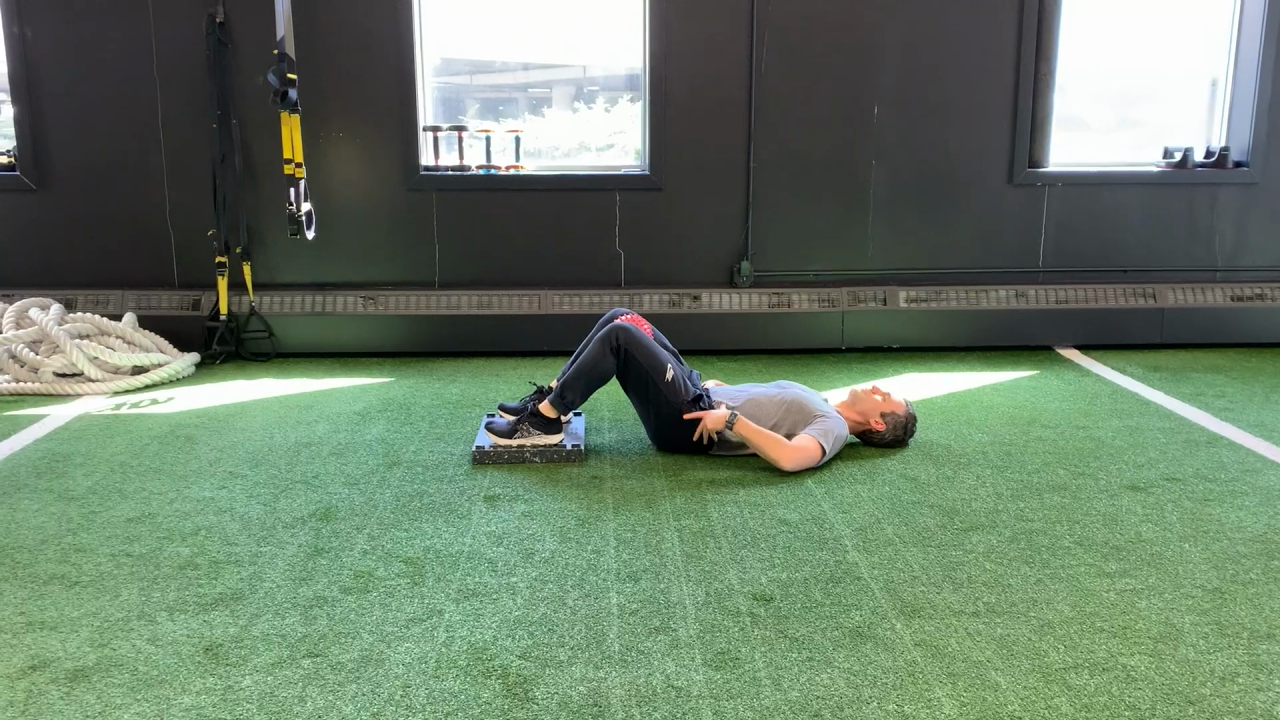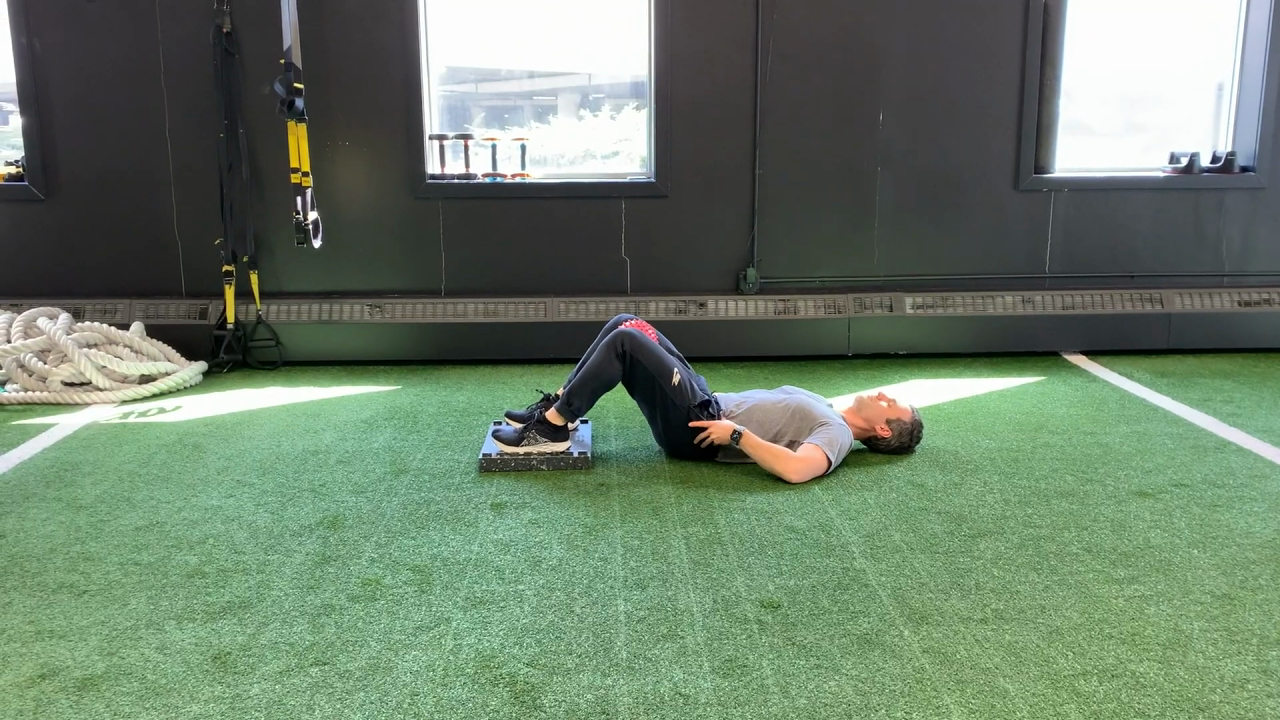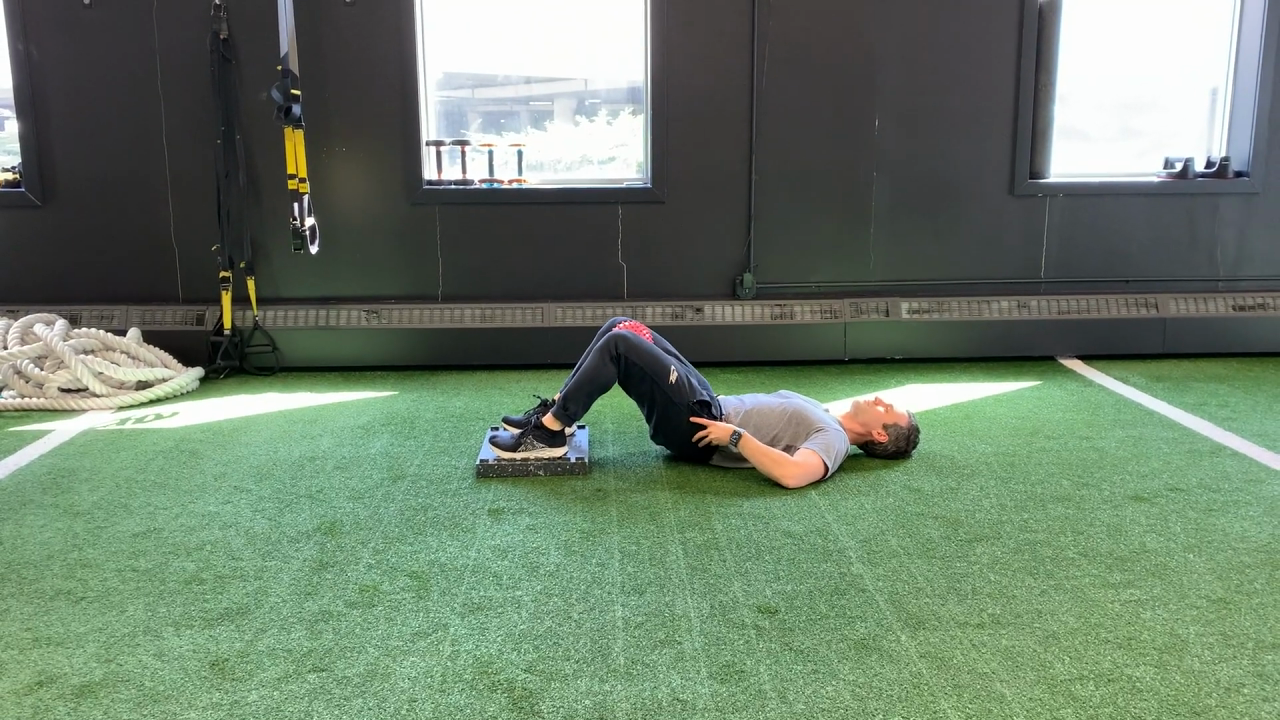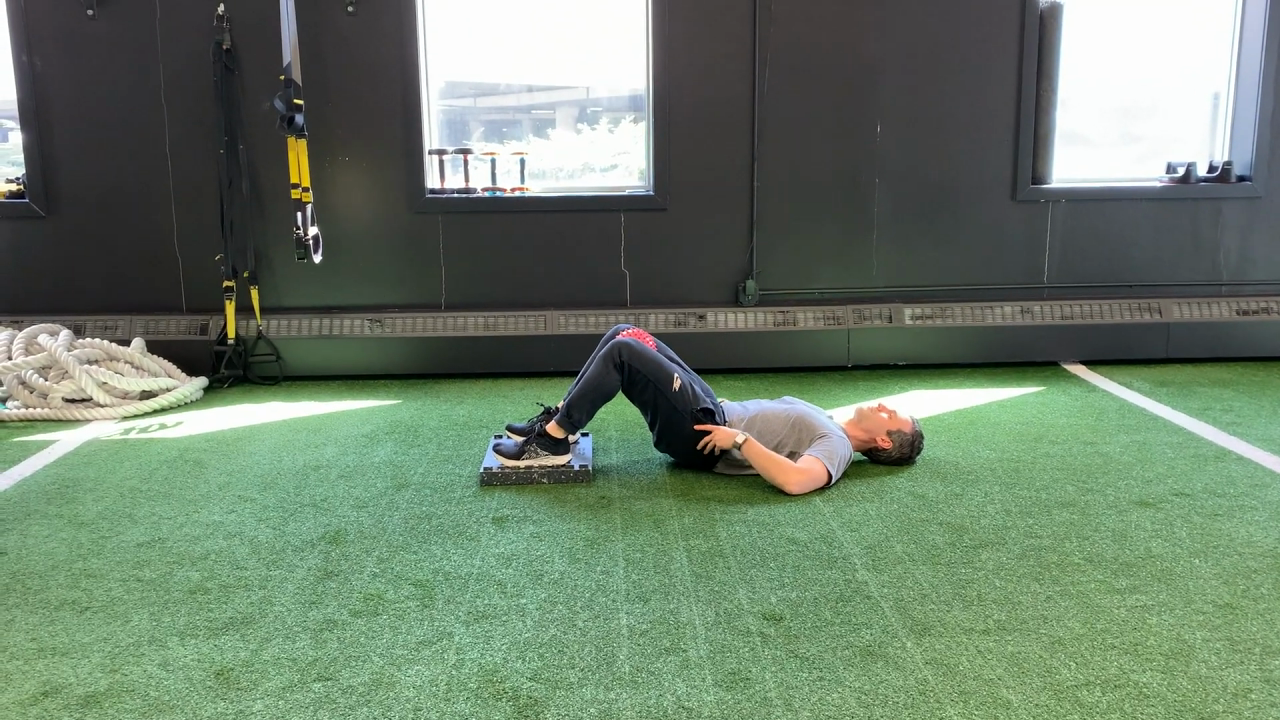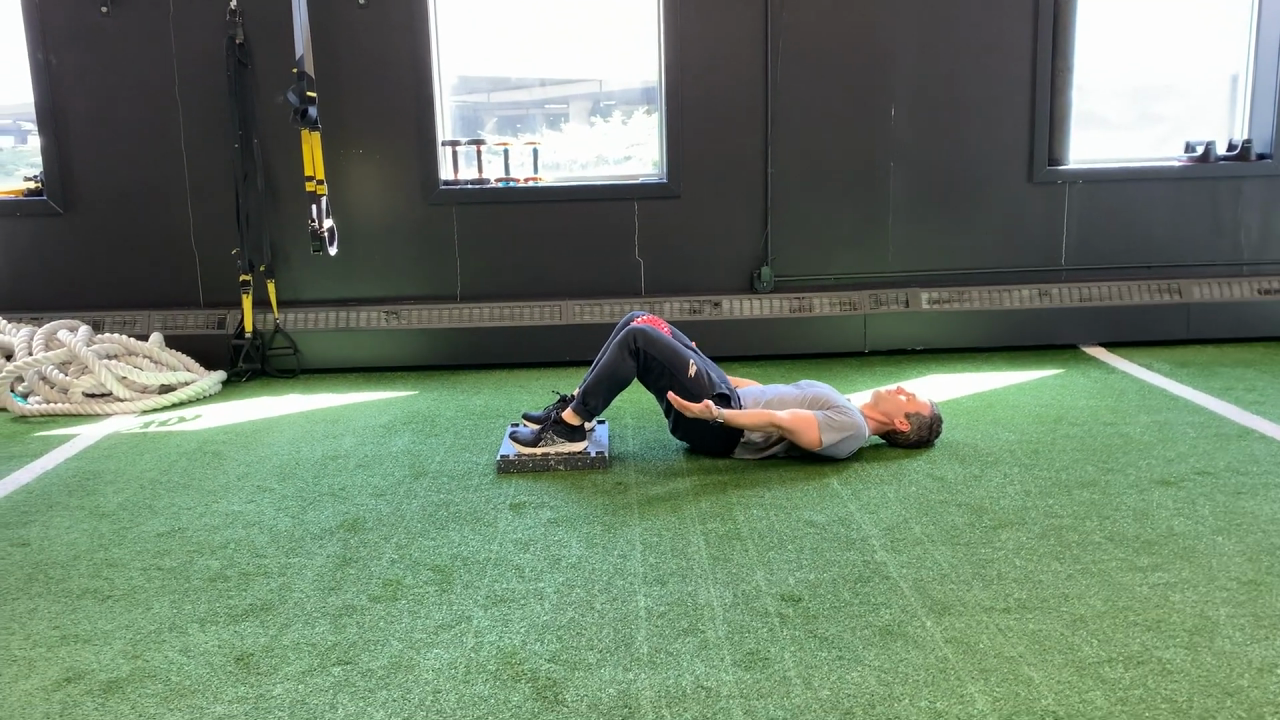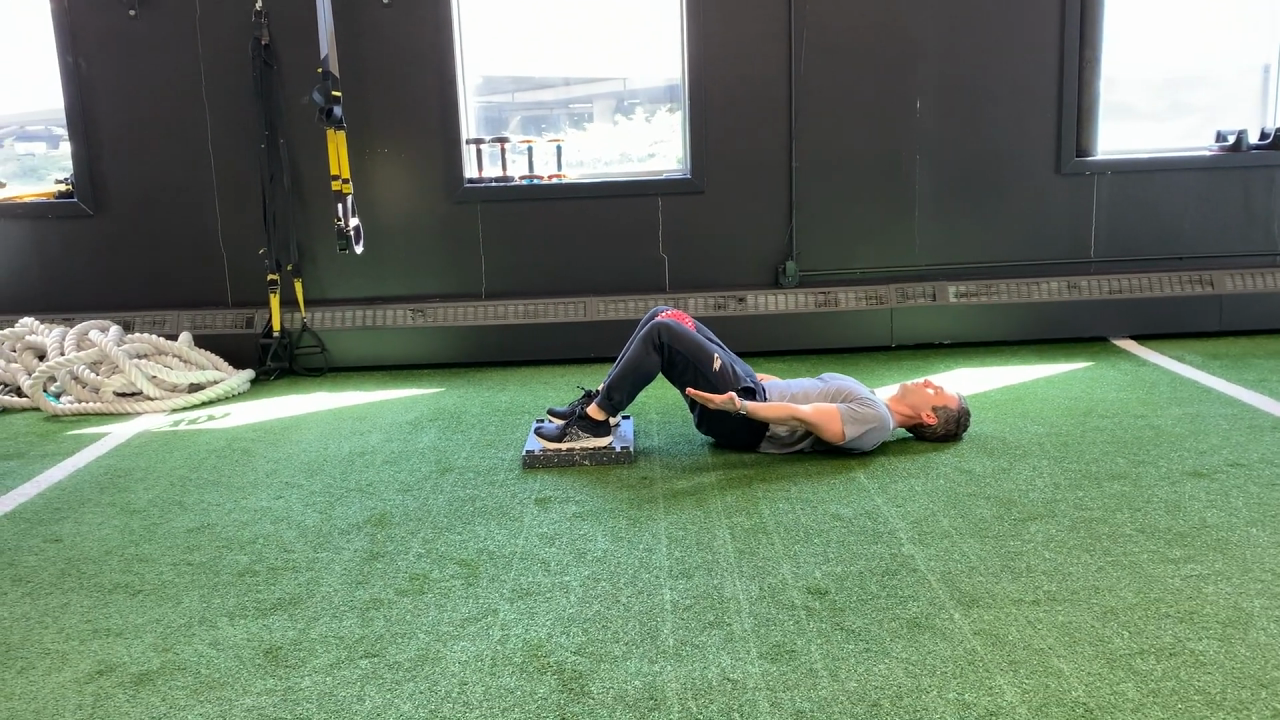
dt=0.7s
person 1, frame 1
left shoulder: (832, 429)
right shoulder: (820, 407)
left elbow: (788, 457)
left wrist: (731, 419)
right wrist: (712, 384)
left hip: (690, 424)
right hip: (700, 401)
left knee: (620, 337)
right knee: (622, 319)
left ankle: (544, 421)
right ankle: (548, 397)
person 1, frame 2
left shoulder: (836, 435)
right shoulder: (824, 412)
left elbow: (794, 470)
left wrist: (735, 434)
left hip: (696, 427)
right hip: (707, 405)
left knee: (625, 341)
right knee: (626, 325)
left ankle: (551, 428)
right ankle: (556, 405)
person 1, frame 3
left shoulder: (833, 441)
right shoulder: (823, 418)
left elbow: (790, 474)
left wrist: (735, 435)
left hip: (698, 428)
right hip: (709, 407)
left knee: (618, 343)
right knee: (622, 326)
left ankle: (548, 433)
right ankle: (554, 410)
person 1, frame 4
left shoulder: (837, 448)
right shoulder: (826, 426)
left elbow: (792, 481)
left wrist: (737, 439)
right wrist: (725, 411)
left hip: (700, 436)
right hip: (713, 417)
left knee: (622, 351)
right knee: (625, 335)
left ankle: (551, 441)
right ankle: (556, 418)
person 1, frame 5
left shoulder: (850, 429)
right shoulder: (843, 410)
left elbow: (777, 422)
left wrist: (714, 414)
right wrist: (709, 370)
left hip: (722, 430)
right hip: (728, 399)
left knee: (638, 338)
right knee: (641, 322)
left ankle: (569, 427)
right ankle: (574, 405)
person 1, frame 6
left shoulder: (875, 421)
right shoulder: (868, 402)
left elbow: (802, 416)
left wrist: (738, 406)
right wrist: (748, 381)
left hip: (745, 422)
right hip: (752, 391)
left knee: (661, 333)
right knee: (664, 317)
left ankle: (593, 422)
right ankle: (599, 400)
